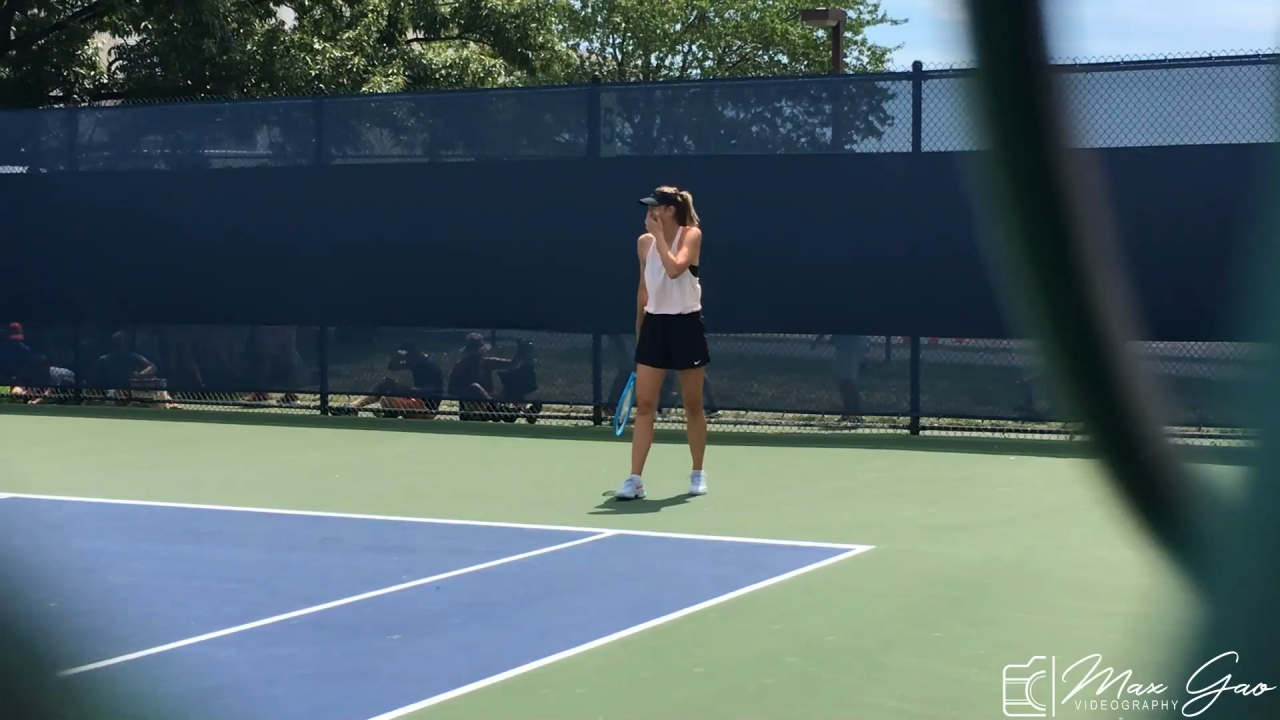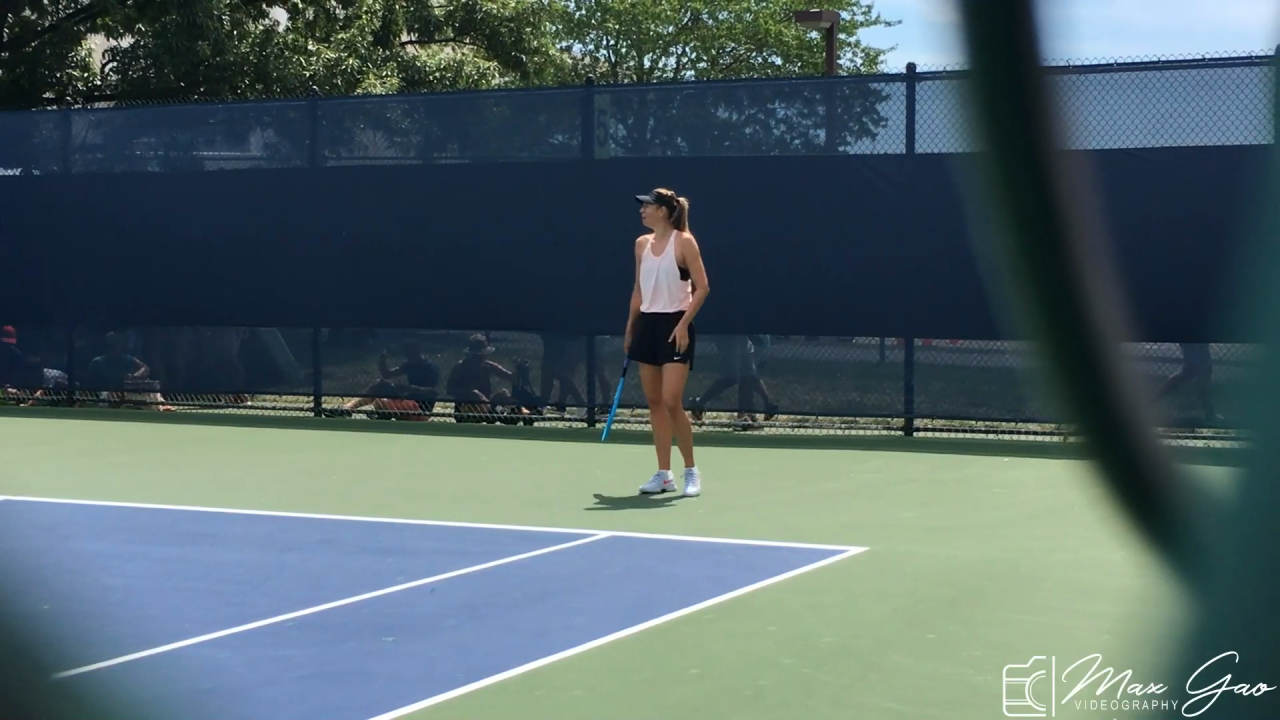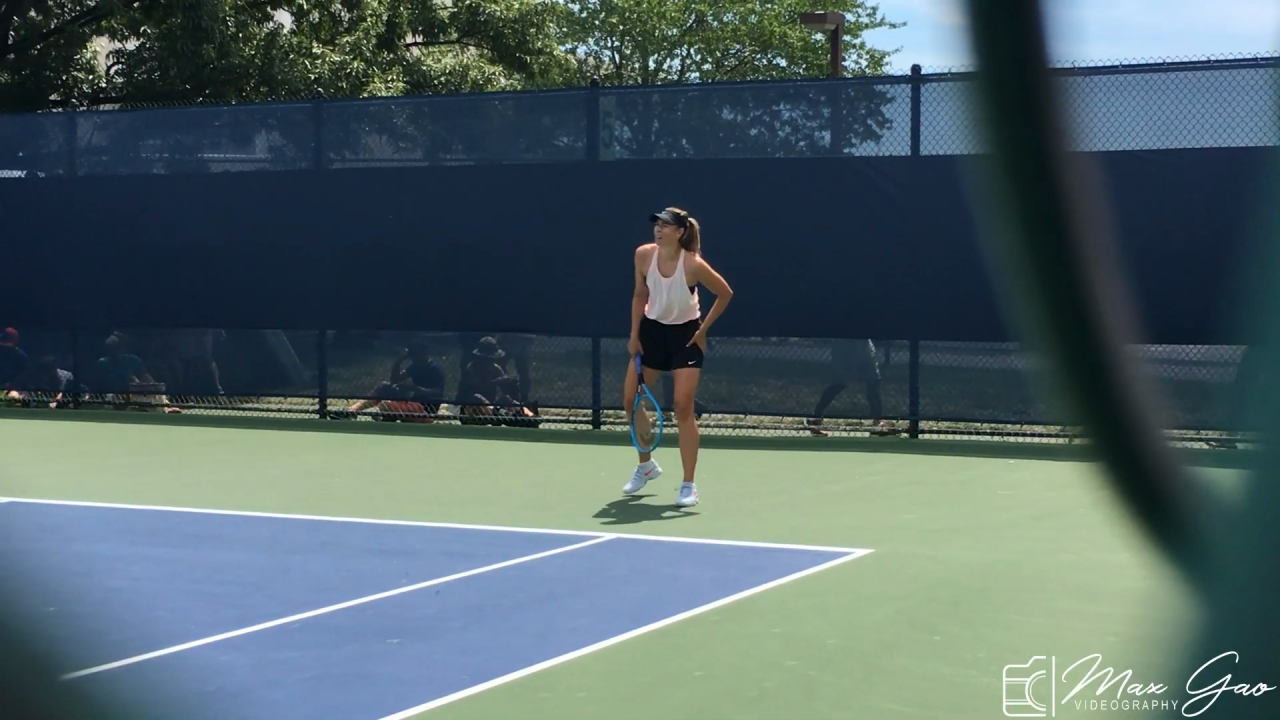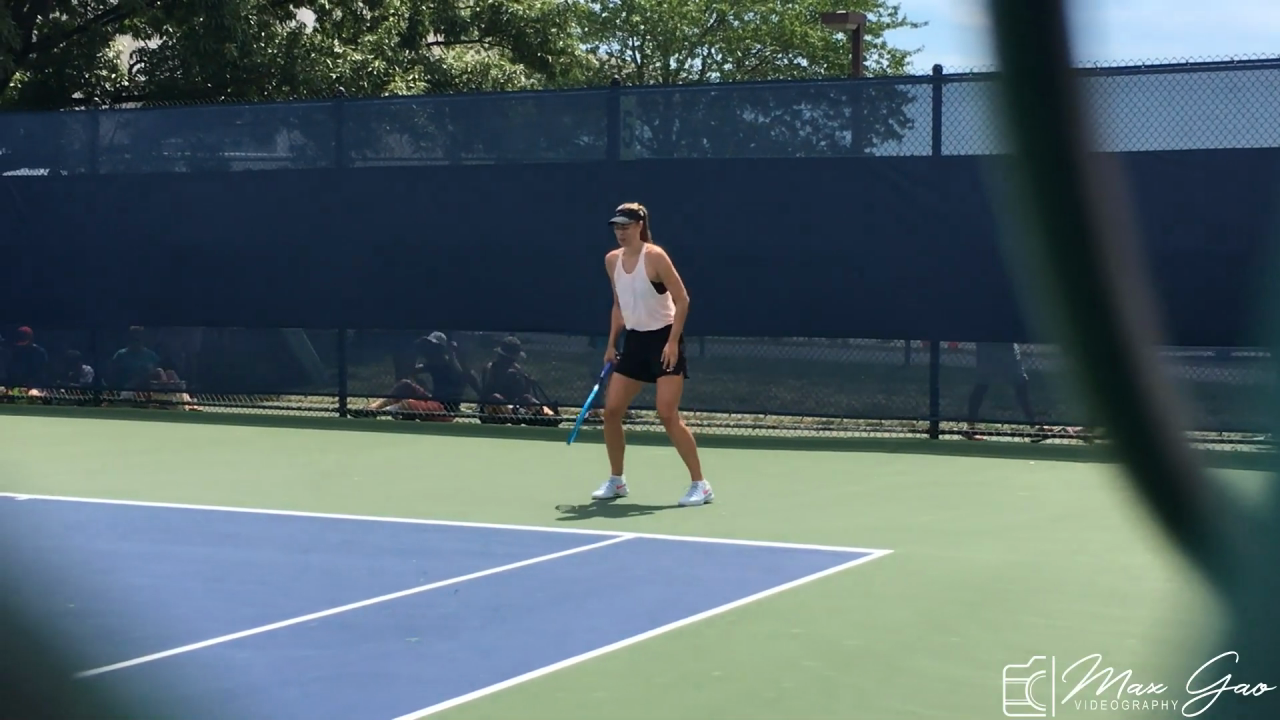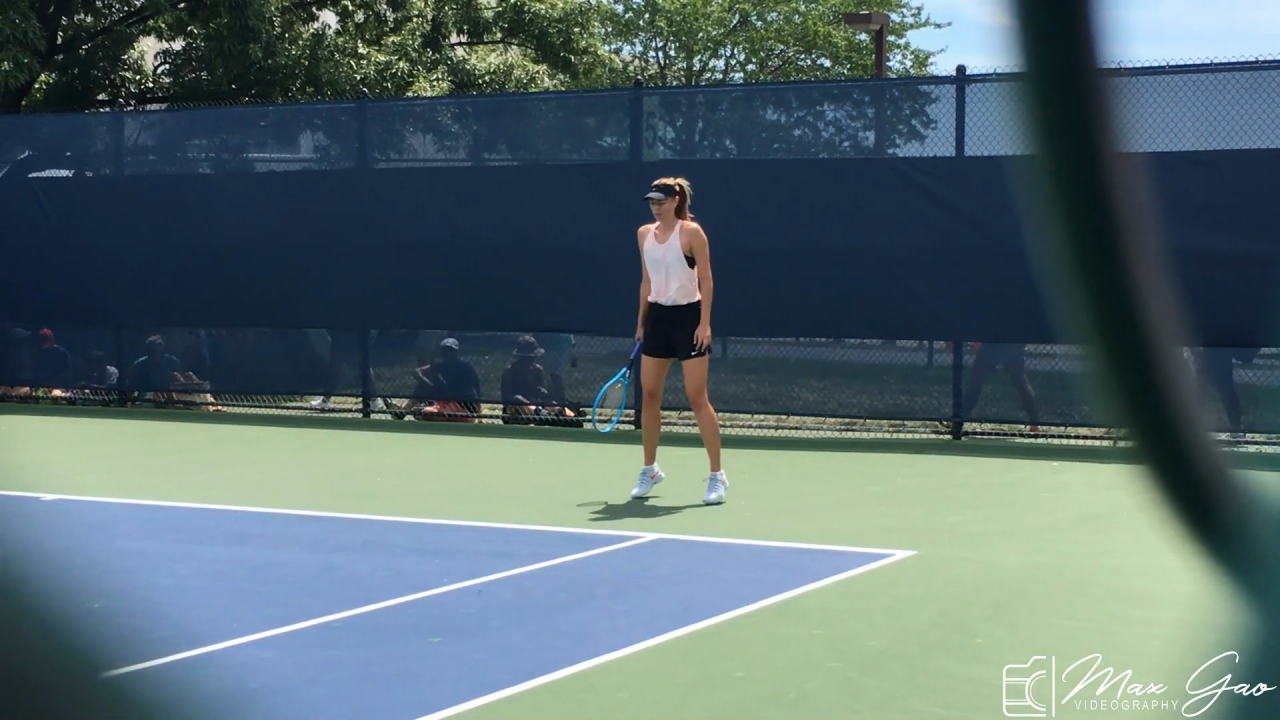
dt=1s
person 1, frame 1
left shoulder: (691, 234)
right shoulder: (643, 241)
left elbow: (674, 269)
left wrist: (659, 235)
right wrist: (639, 328)
left hip: (686, 325)
right hip: (655, 325)
left knee: (693, 406)
right knee: (644, 405)
left ankle: (697, 473)
right ankle: (635, 479)
person 1, frame 2
left shoulder: (684, 241)
right shoulder: (641, 244)
left elbow: (702, 288)
left wrist: (684, 323)
right wrist: (630, 327)
left hip: (674, 328)
right hip: (647, 325)
left knee: (672, 403)
right knee: (655, 403)
left ankle: (691, 470)
right ankle: (664, 474)
person 1, frame 3
left shoulder: (693, 264)
right shoulder: (643, 254)
left elbow: (725, 294)
right elbow: (640, 296)
left wrist: (704, 328)
right wrist: (634, 334)
left hip: (686, 333)
right hip: (652, 329)
left knee: (682, 407)
right knee: (631, 400)
left ankle: (688, 485)
right ankle: (645, 465)
person 1, frame 4
left shoulder: (655, 256)
right shoulder: (612, 260)
left elbow: (682, 299)
left wrist: (673, 342)
right wrist: (611, 343)
left hip: (663, 340)
right hip: (634, 341)
left knee: (668, 416)
right knee: (611, 411)
left ankle: (700, 484)
right ankle: (617, 480)
person 1, frame 5
left shoulder: (691, 232)
right shoulder: (644, 233)
left elbow: (706, 280)
left wrist: (705, 322)
right wrist: (640, 322)
left hip: (688, 316)
right hip: (657, 316)
left knee: (697, 399)
right knee: (649, 395)
left ankle: (717, 475)
right ankle: (649, 469)
